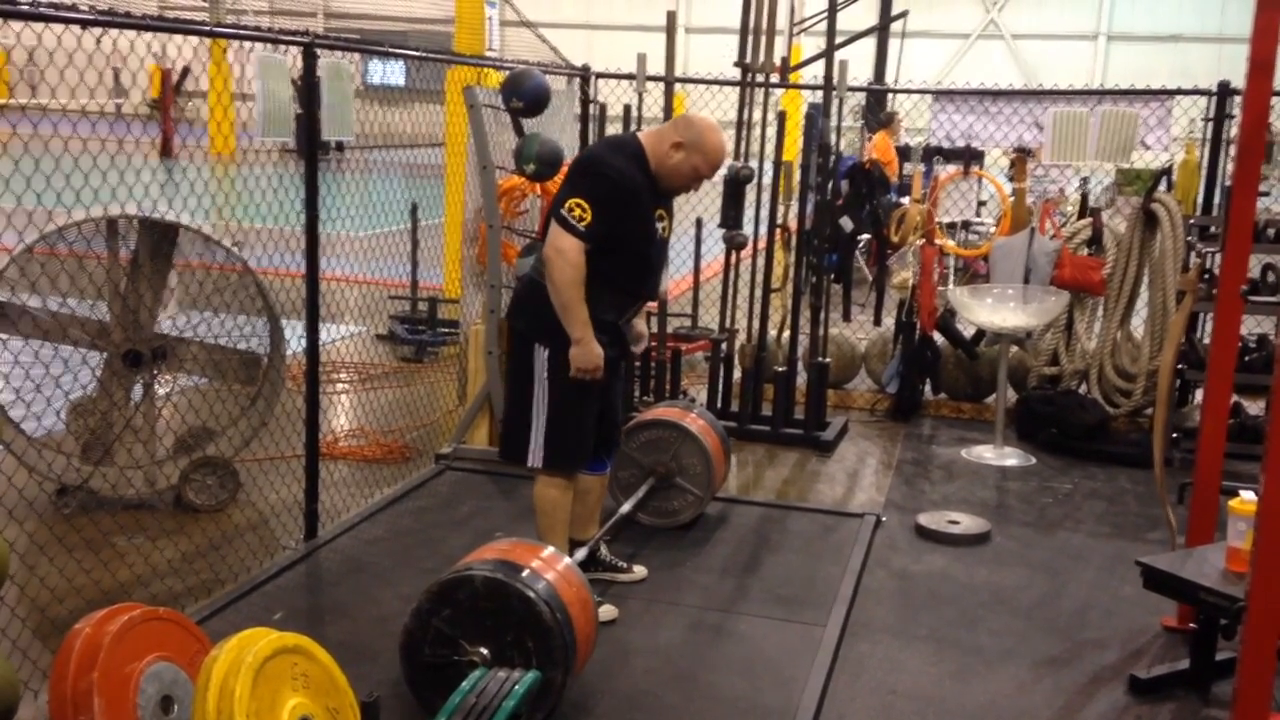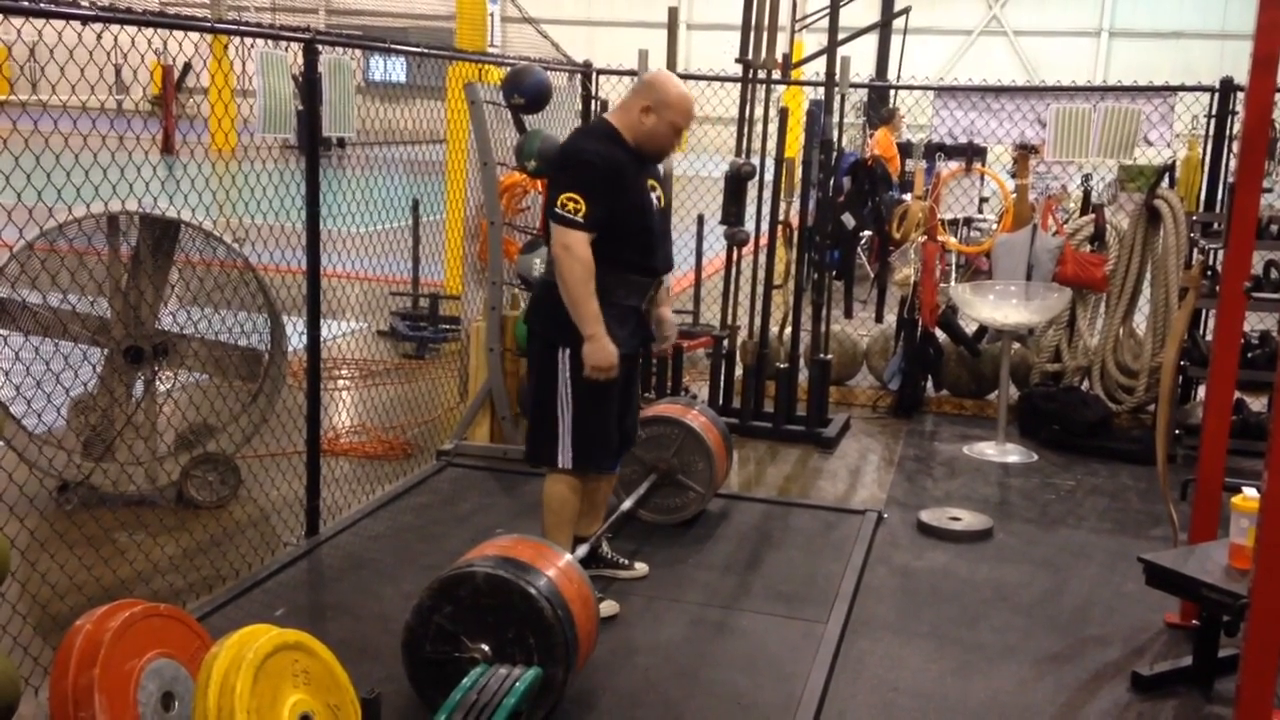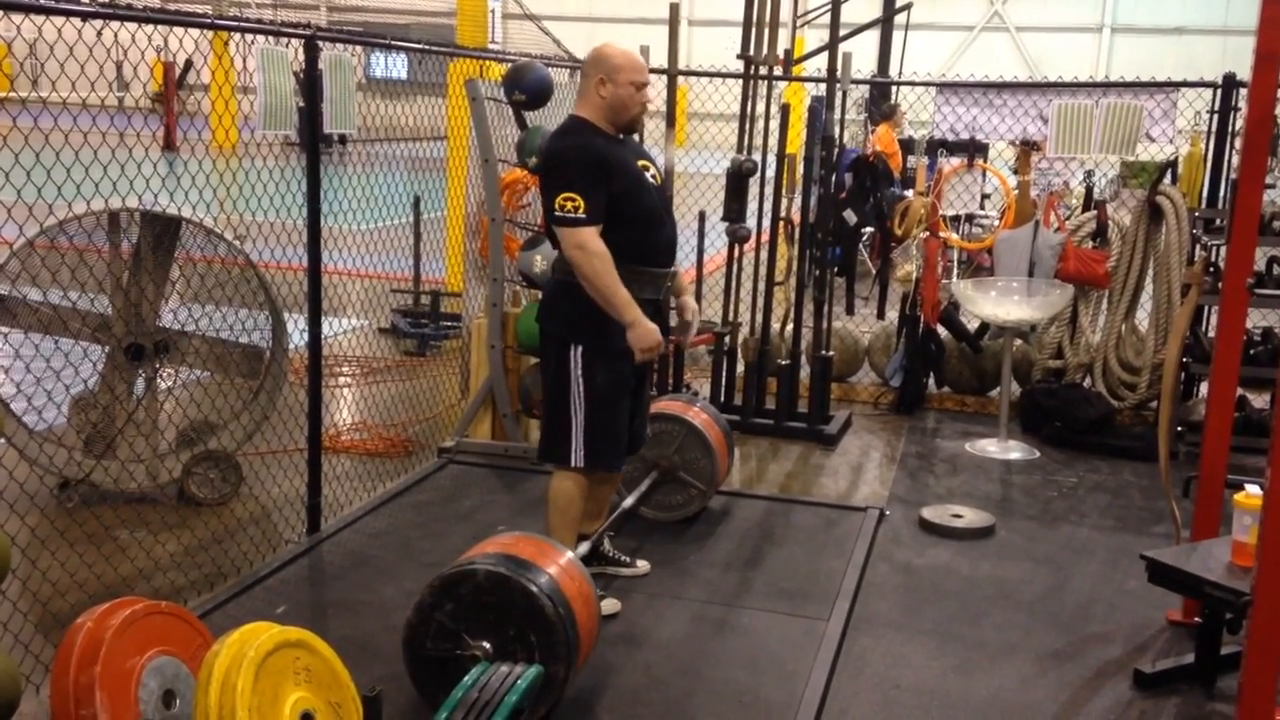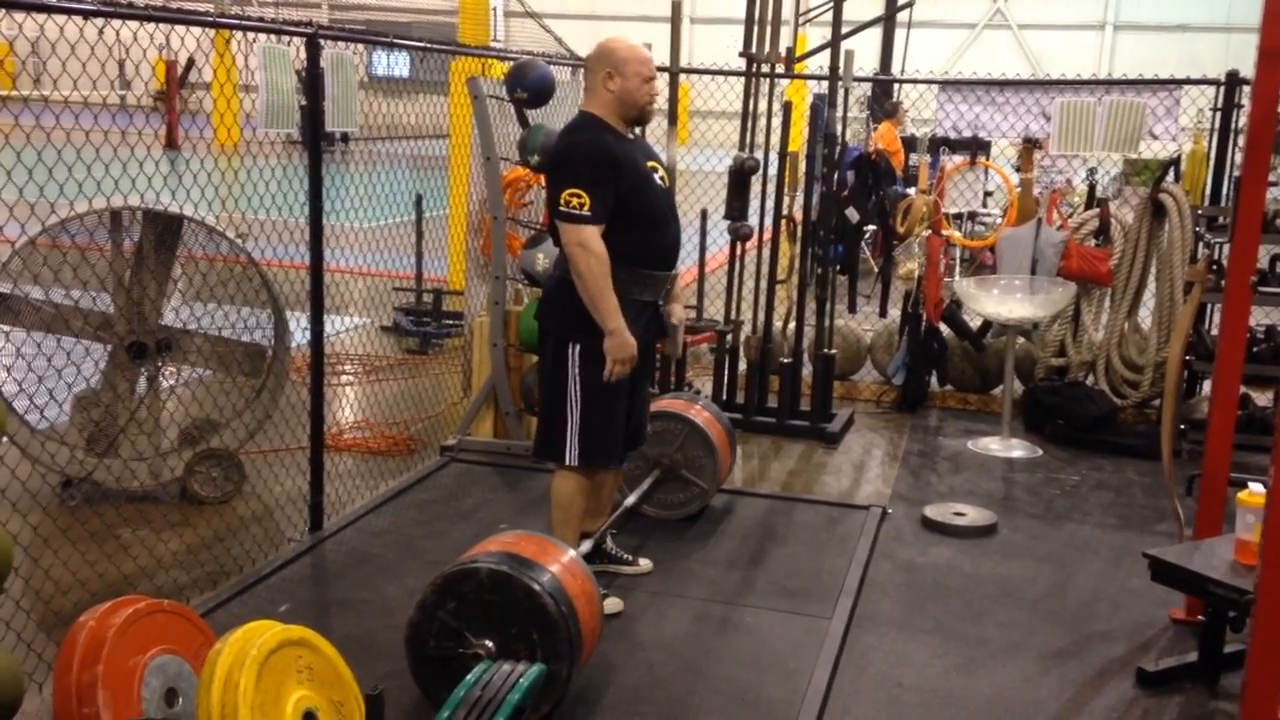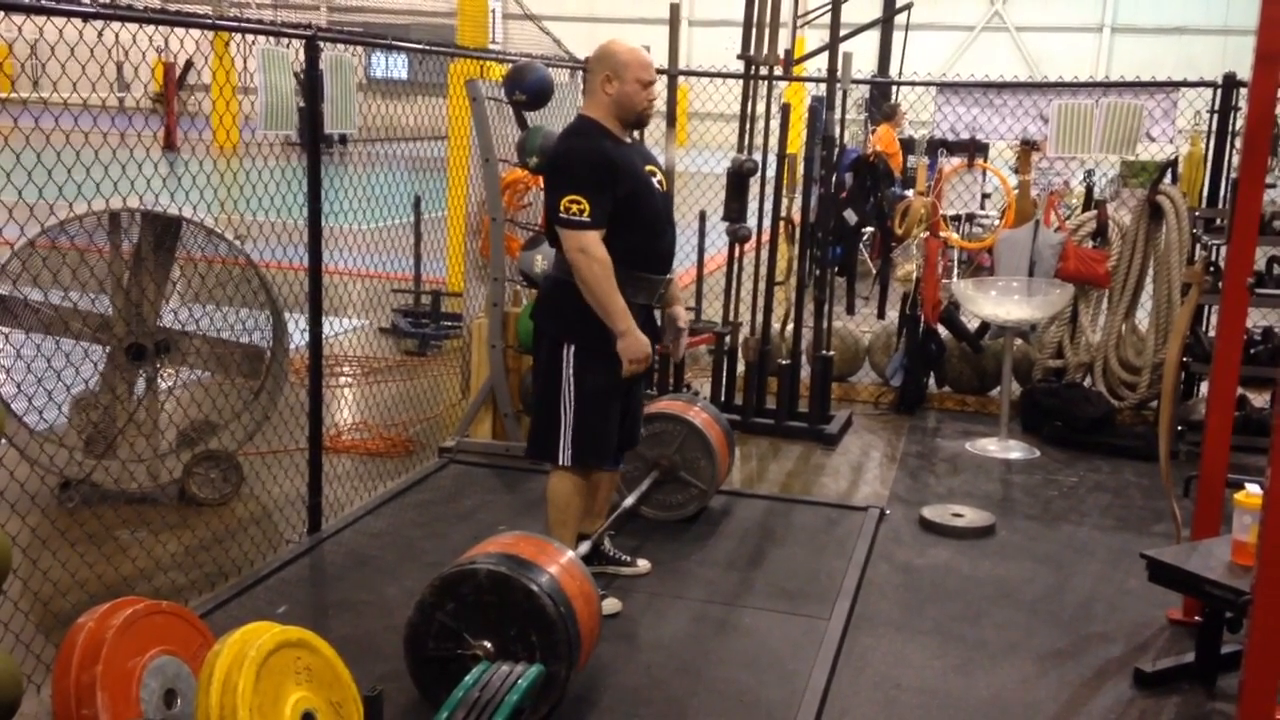
dt=0.4s
person 1, frame 1
left shoulder: (653, 178)
right shoulder: (608, 170)
right elbow: (562, 250)
left wrist: (634, 317)
right wrist: (580, 339)
left hip: (602, 328)
right hip: (559, 331)
left knee: (598, 447)
right knee: (559, 456)
left ankle: (587, 552)
person 1, frame 2
left shoulder: (638, 157)
right shoulder: (589, 156)
right elbow: (570, 248)
left wrist: (658, 306)
right wrist: (593, 336)
left hip: (621, 319)
right hip: (579, 327)
left knee: (609, 447)
right knee: (571, 455)
left ankle: (588, 548)
person 1, frame 3
left shoulder: (622, 144)
right shoulder: (575, 150)
left elbow: (648, 233)
right elbow: (581, 246)
left wrist: (679, 291)
right wrist: (634, 321)
left hip: (632, 316)
right hip: (592, 322)
left knee: (615, 445)
right knee: (579, 452)
left ankle: (591, 545)
person 1, frame 4
left shoulder: (631, 143)
right shoulder: (584, 146)
right elbow: (582, 243)
left wrist: (671, 299)
right wrist: (612, 328)
left hip: (632, 314)
right hip: (591, 321)
left knee: (616, 442)
right knee: (580, 450)
left ankle: (595, 543)
person 1, frame 5
left shoulder: (628, 146)
right shoulder: (581, 152)
right elbow: (582, 248)
left wrist: (671, 302)
right wrist: (625, 329)
left hip: (626, 318)
right hip: (586, 324)
left knee: (611, 443)
right knee: (574, 451)
left ankle: (593, 544)
